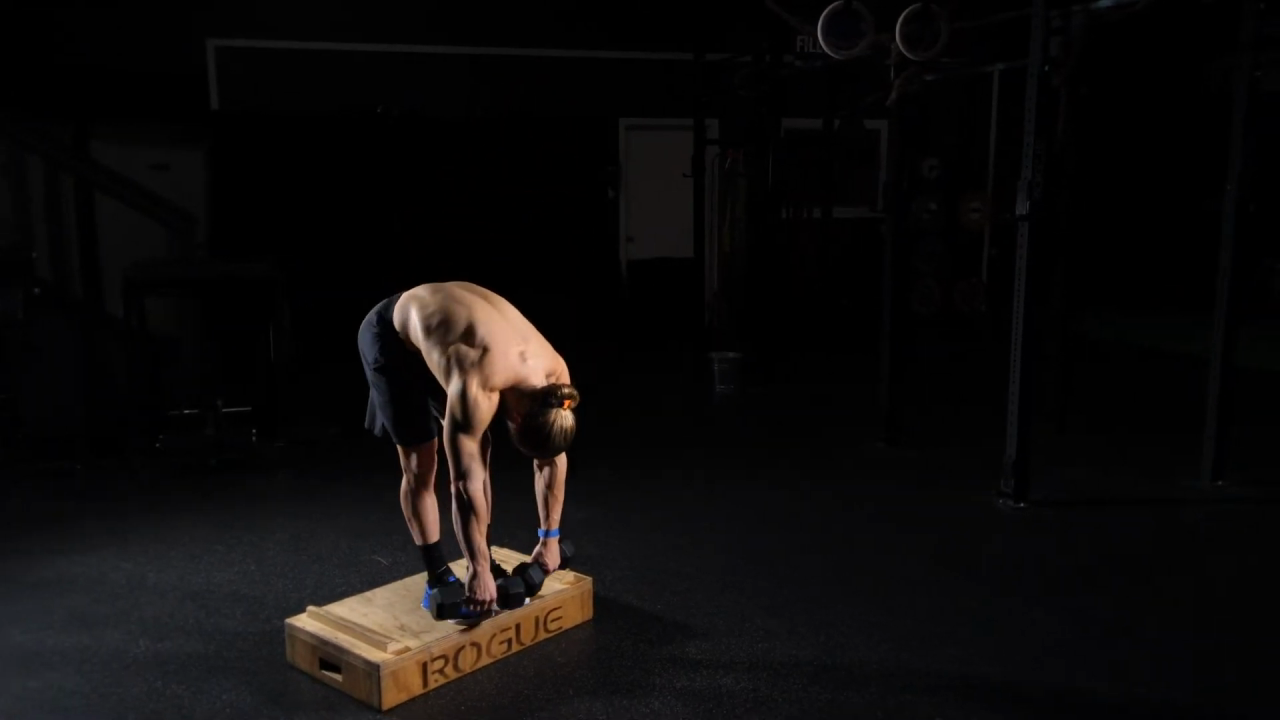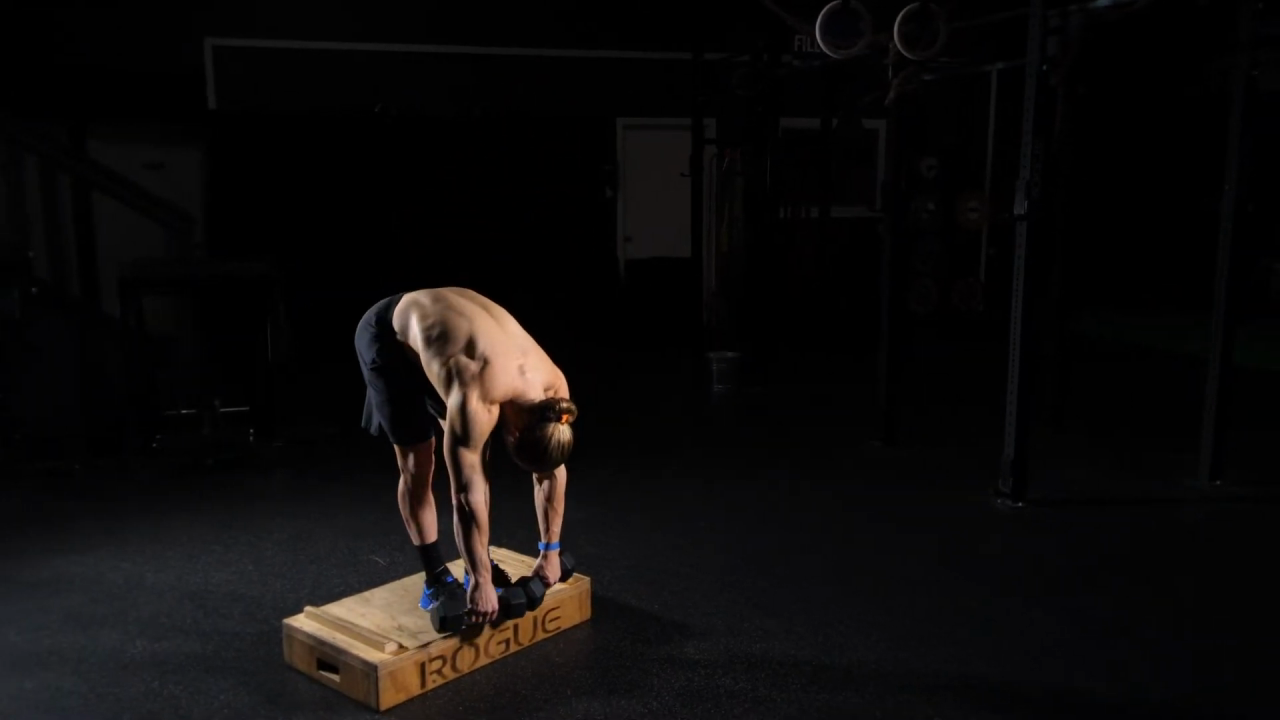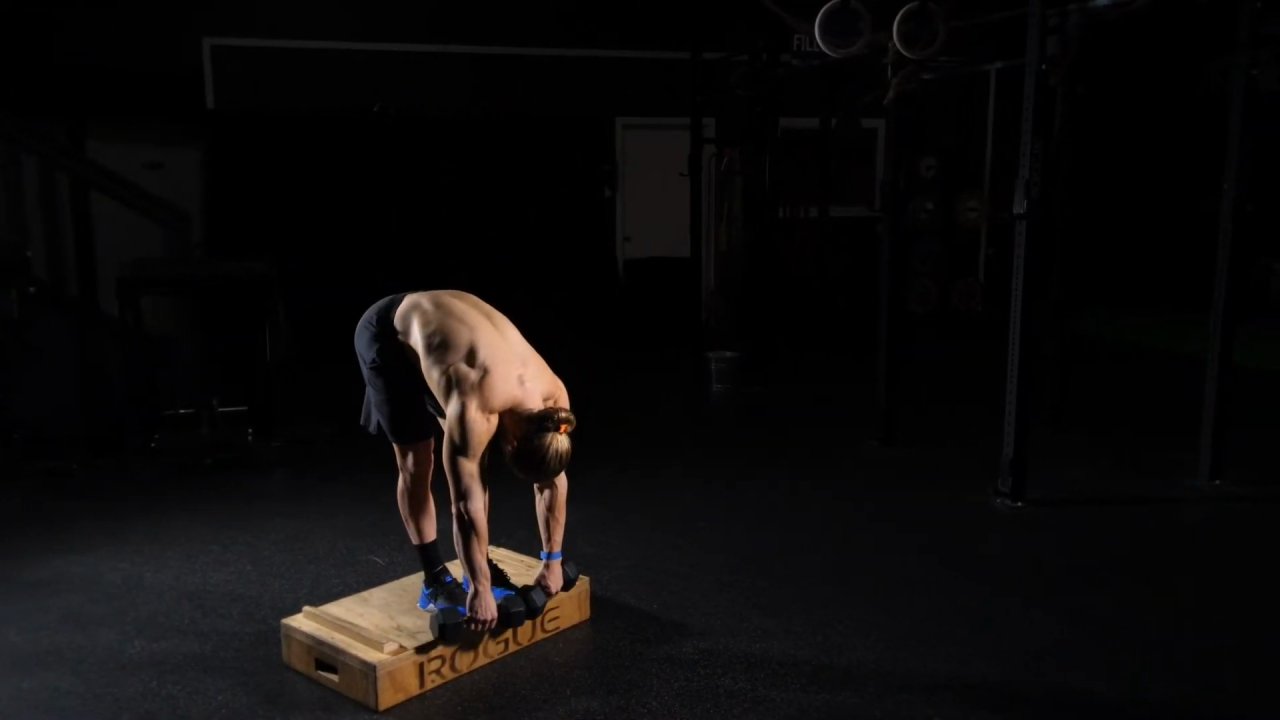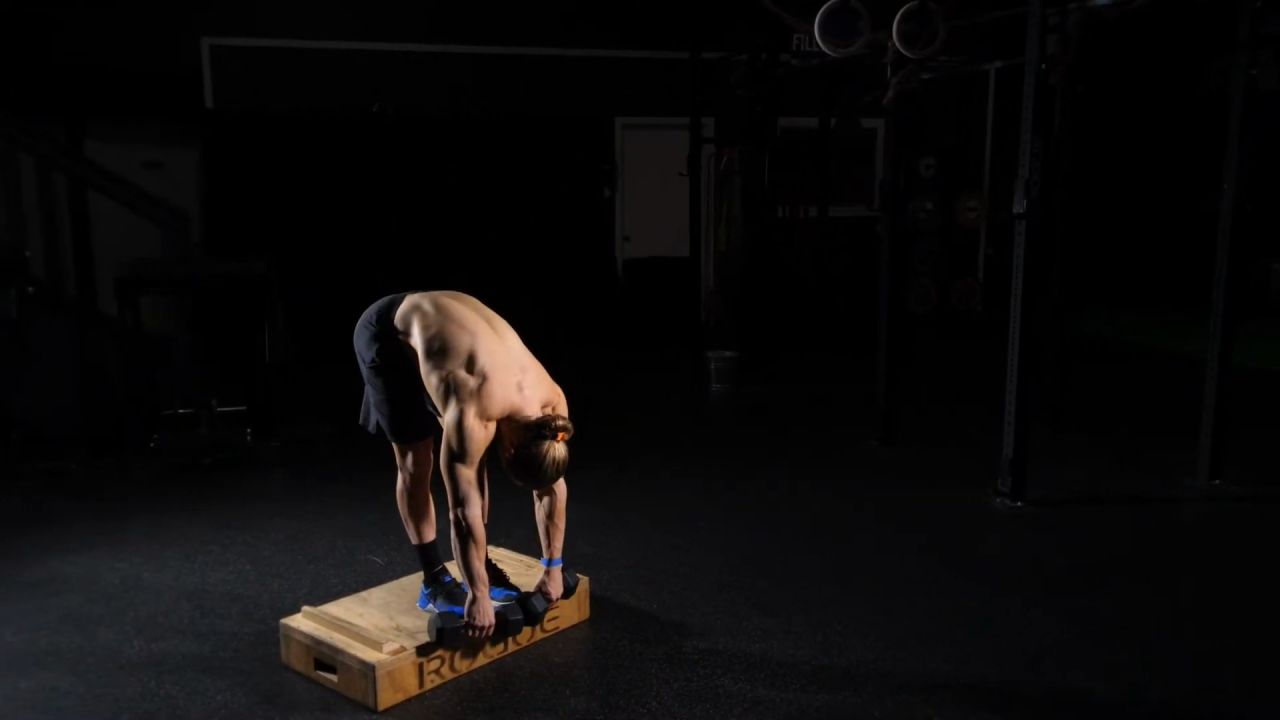
dt=0.3s
person 1, frame 1
left shoulder: (555, 373)
right shoulder: (477, 385)
left elbow: (553, 460)
right elbow: (465, 482)
left wrist: (550, 538)
right wrist: (478, 570)
left hip: (444, 324)
right hip: (392, 338)
left knee: (478, 451)
right knee: (421, 461)
left ankle: (485, 563)
right ankle: (439, 580)
person 1, frame 2
left shoulder: (553, 385)
right shoulder: (477, 398)
left elbow: (551, 474)
right elbow: (467, 495)
left wrist: (550, 550)
right wrist: (482, 581)
left hip: (441, 321)
right hip: (388, 337)
left knee: (474, 455)
right knee: (418, 461)
left ankle: (481, 565)
right ankle: (436, 582)
person 1, frame 3
left shoulder: (553, 394)
right shoulder: (476, 407)
left elbow: (552, 481)
right elbow: (466, 504)
left wrist: (552, 560)
right wrist: (480, 589)
left hip: (442, 320)
right hip: (387, 335)
left knee: (471, 457)
right knee: (417, 461)
left ankle: (479, 566)
right ankle: (435, 582)
person 1, frame 4
left shoulder: (551, 401)
right shoulder: (474, 414)
left elbow: (552, 486)
right elbow: (463, 510)
left wrist: (553, 567)
right wrist: (479, 595)
left hip: (442, 319)
right hip: (388, 334)
left knee: (471, 459)
right knee: (416, 461)
left ankle: (480, 565)
right ankle: (435, 582)
